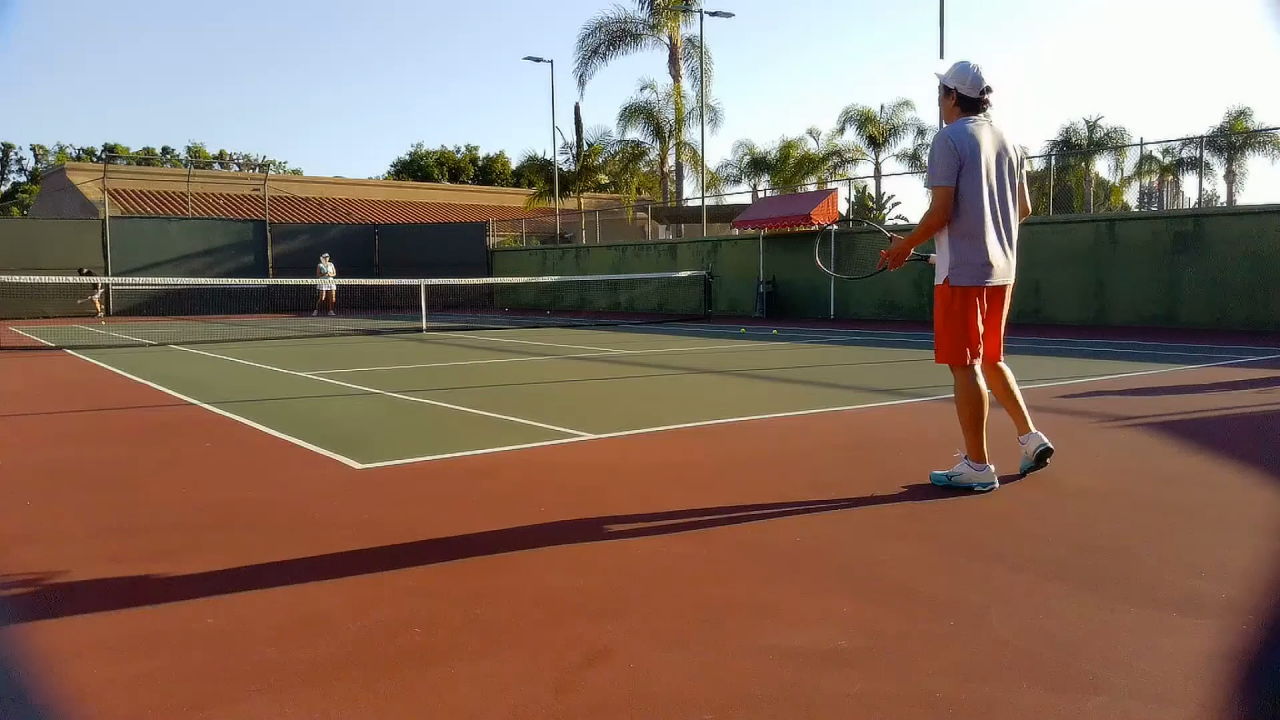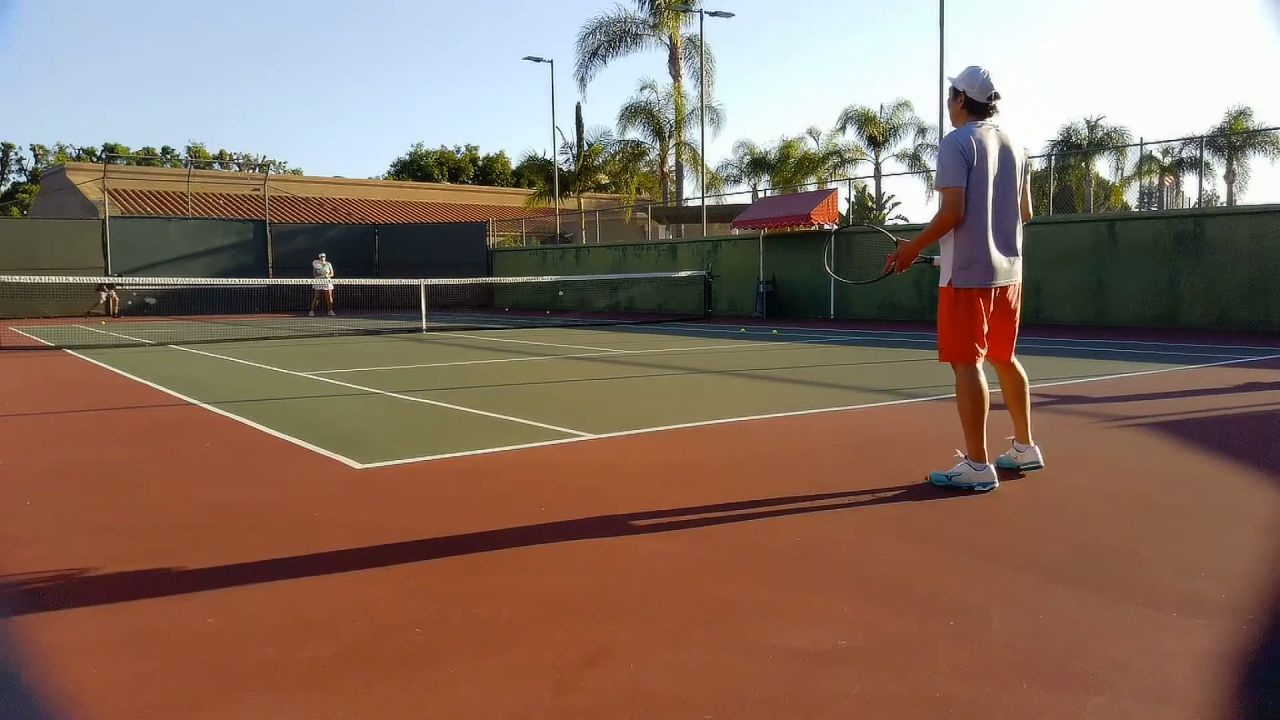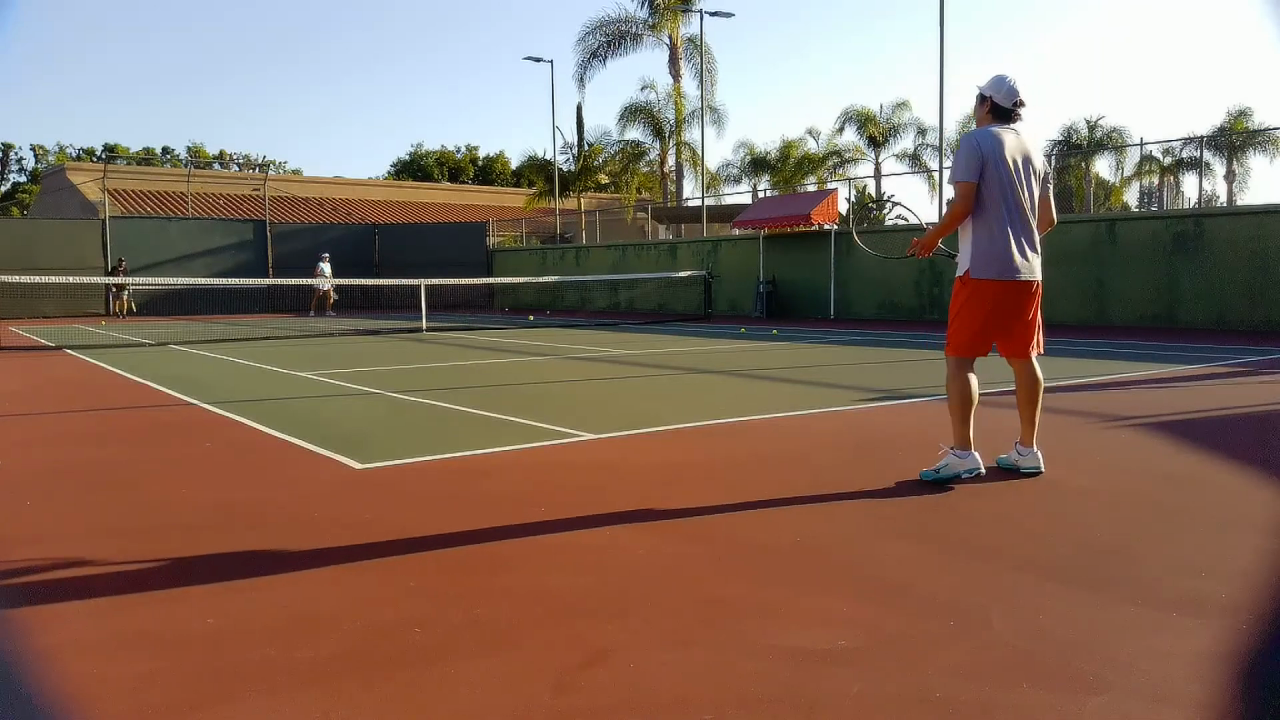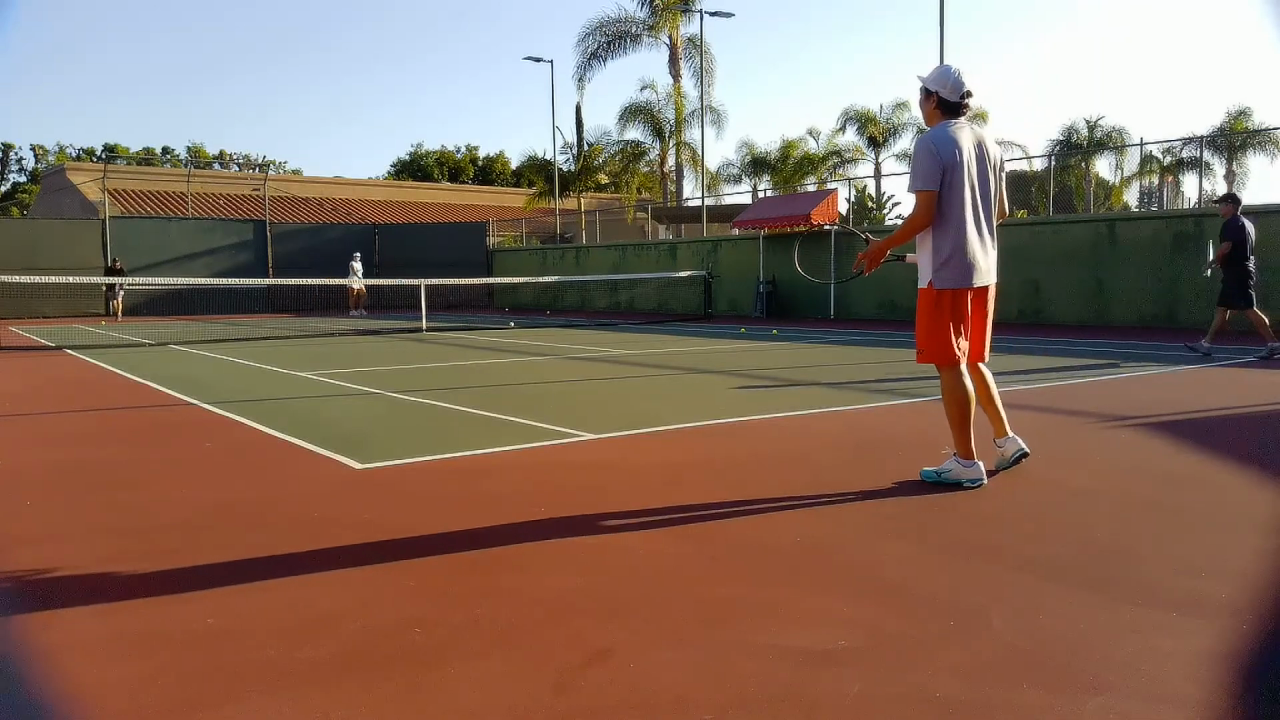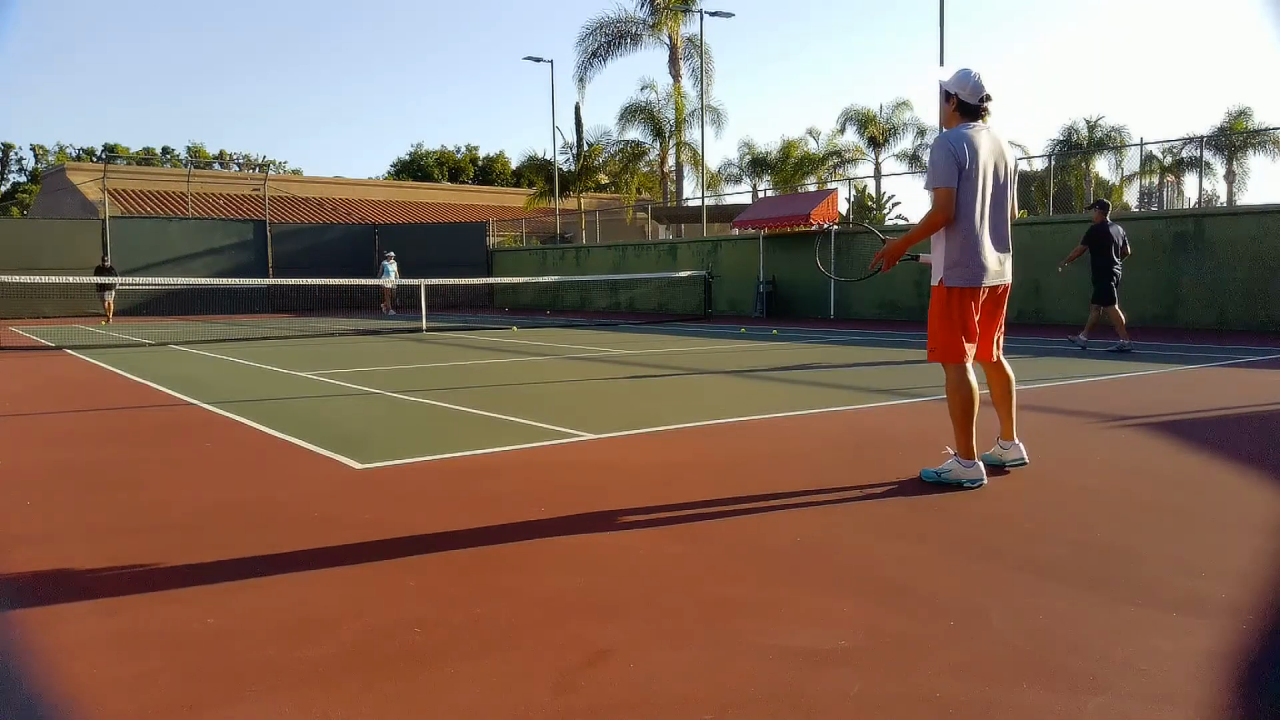
dt=1s
person 1, frame 1
left shoulder: (949, 138)
right shoulder: (1007, 142)
left elbow: (941, 211)
right elbow: (1024, 208)
left wrist: (905, 245)
left hip: (963, 271)
right hip: (1001, 269)
left knee: (965, 365)
right knee: (989, 360)
left ankle: (978, 466)
right ankle: (1031, 437)
person 1, frame 2
left shoulder: (957, 141)
right shoulder: (1013, 146)
left elbow: (953, 212)
right elbow: (1025, 212)
left wrist: (913, 248)
left hip: (967, 271)
right hip: (1007, 270)
left knee: (966, 363)
right knee: (1003, 358)
left ankle: (978, 466)
right ankle: (1025, 447)
person 1, frame 3
left shoulder: (976, 140)
right shoulder: (1033, 152)
left elbow: (962, 205)
right elbow: (1047, 220)
left wrist: (932, 237)
left hip: (983, 269)
right hip: (1027, 269)
left knee: (960, 358)
right knee: (1023, 357)
left ankle: (962, 453)
right ankle: (1027, 450)
person 1, frame 4
left shoulder: (931, 143)
right shoulder: (988, 144)
left elbow: (923, 215)
right elbow: (1001, 210)
left wrist: (882, 246)
left hip: (945, 272)
right hip: (983, 269)
left knee: (950, 364)
right knee: (972, 360)
left ankle: (966, 463)
right ankle: (1007, 440)
person 1, frame 5
left shoulder: (949, 143)
right shoulder: (1003, 146)
left elbow: (943, 211)
right elbow: (1012, 212)
left wrist: (900, 245)
left hip: (959, 271)
right hip: (998, 269)
left knee: (956, 362)
right knee: (990, 356)
left ankle: (966, 462)
right ankle: (1010, 444)
